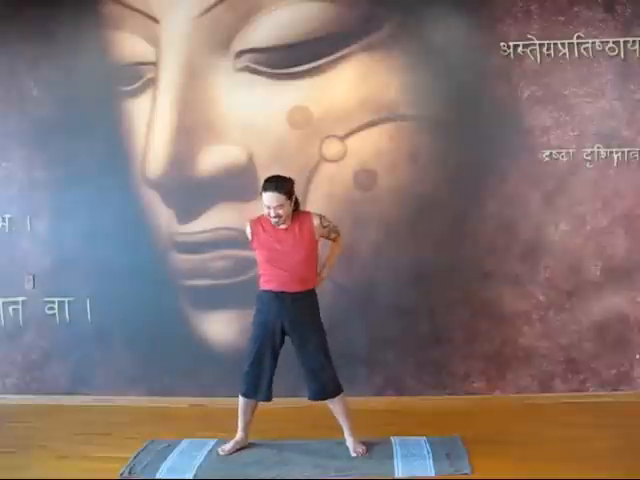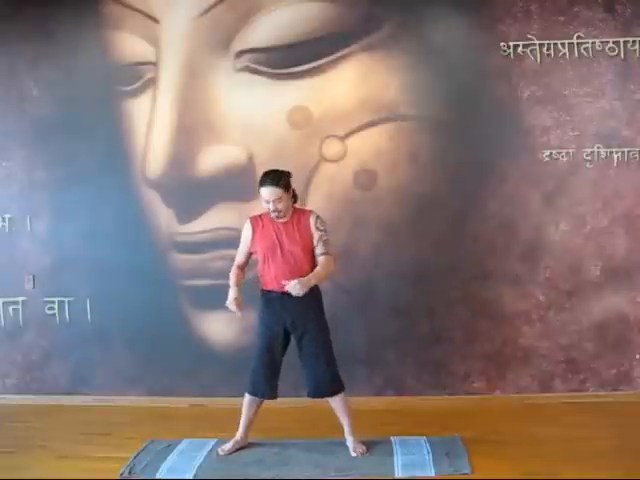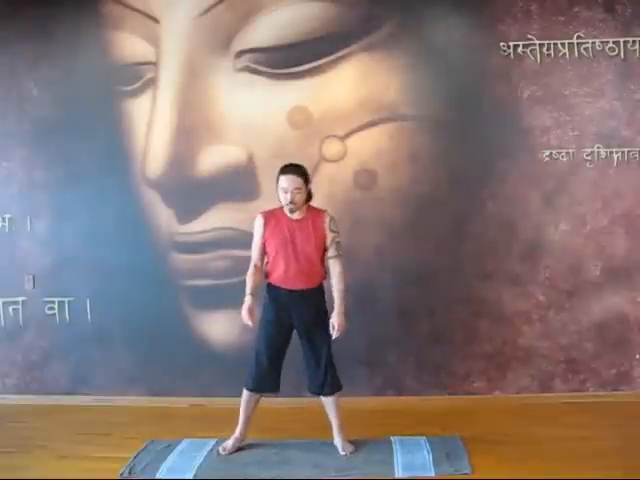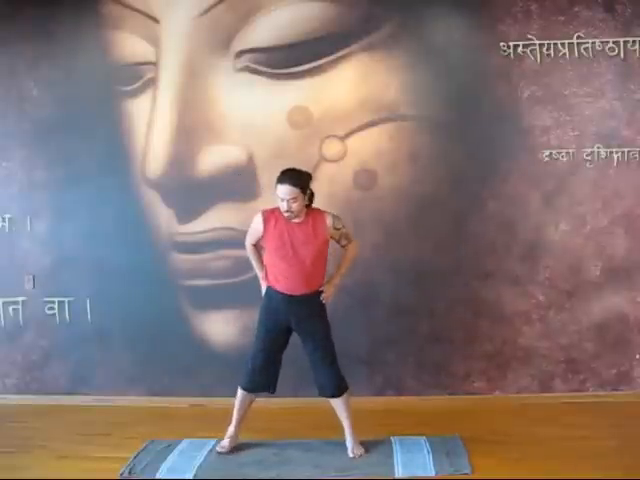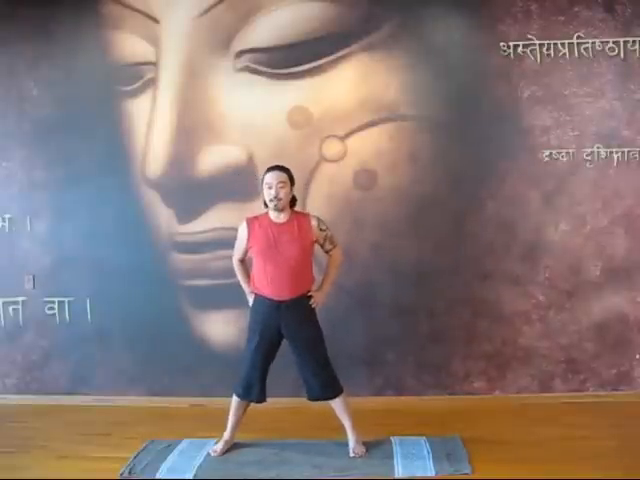
dt=1s
person 1, frame 1
left shoulder: (313, 222)
right shoulder: (254, 227)
left elbow: (339, 238)
left wrist: (324, 271)
left hip: (304, 304)
right hip: (268, 305)
left knee: (323, 373)
right knee: (254, 372)
left ankle: (349, 435)
right ankle: (241, 435)
person 1, frame 2
left shoulder: (311, 221)
right shoulder: (253, 226)
left elbow: (327, 263)
right elbow: (239, 264)
left wrist: (306, 282)
right wrist: (234, 289)
left hip: (306, 303)
right hip: (272, 305)
left knee: (324, 369)
right knee: (261, 372)
left ankle: (350, 434)
right ankle: (241, 435)
person 1, frame 3
left shoulder: (324, 220)
right shoulder: (265, 220)
left elbow: (335, 266)
right elbow: (257, 264)
left wrist: (339, 309)
right wrist: (249, 298)
left hip: (312, 300)
right hip: (277, 300)
left knee: (323, 367)
right knee: (262, 366)
left ankle: (338, 434)
right ankle: (240, 433)
person 1, frame 4
left shoulder: (326, 221)
right shoulder: (264, 219)
left elbow: (351, 246)
right elbow: (250, 245)
left wrist: (334, 282)
right wrist: (263, 278)
left hip: (311, 304)
right hip: (275, 302)
left knee: (328, 369)
right knee: (257, 368)
left ankle: (350, 435)
right ankle: (232, 431)
person 1, frame 5
left shoulder: (311, 224)
right shoulder: (249, 226)
left elbow: (336, 253)
right elbow: (237, 260)
left wrist: (323, 290)
right wrist: (249, 293)
left hip: (300, 309)
right hip: (264, 309)
left knee: (321, 372)
right knee: (251, 374)
left ankle: (352, 434)
right ankle: (228, 436)
